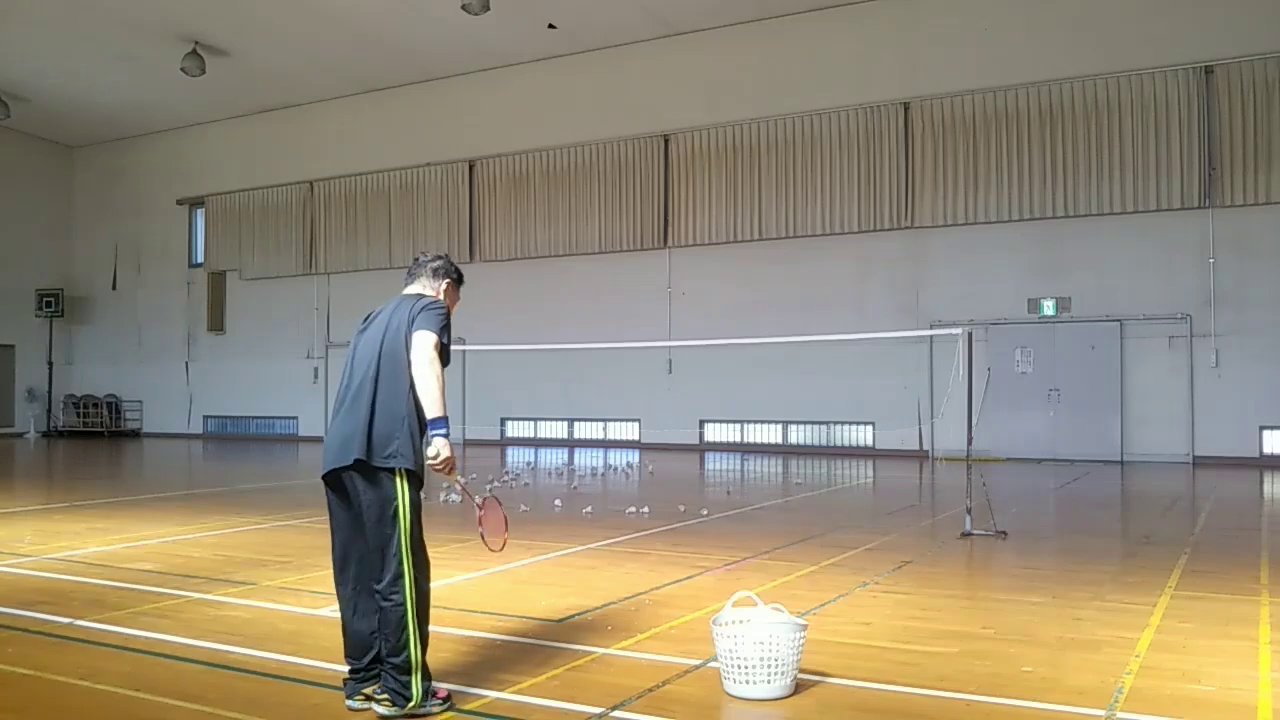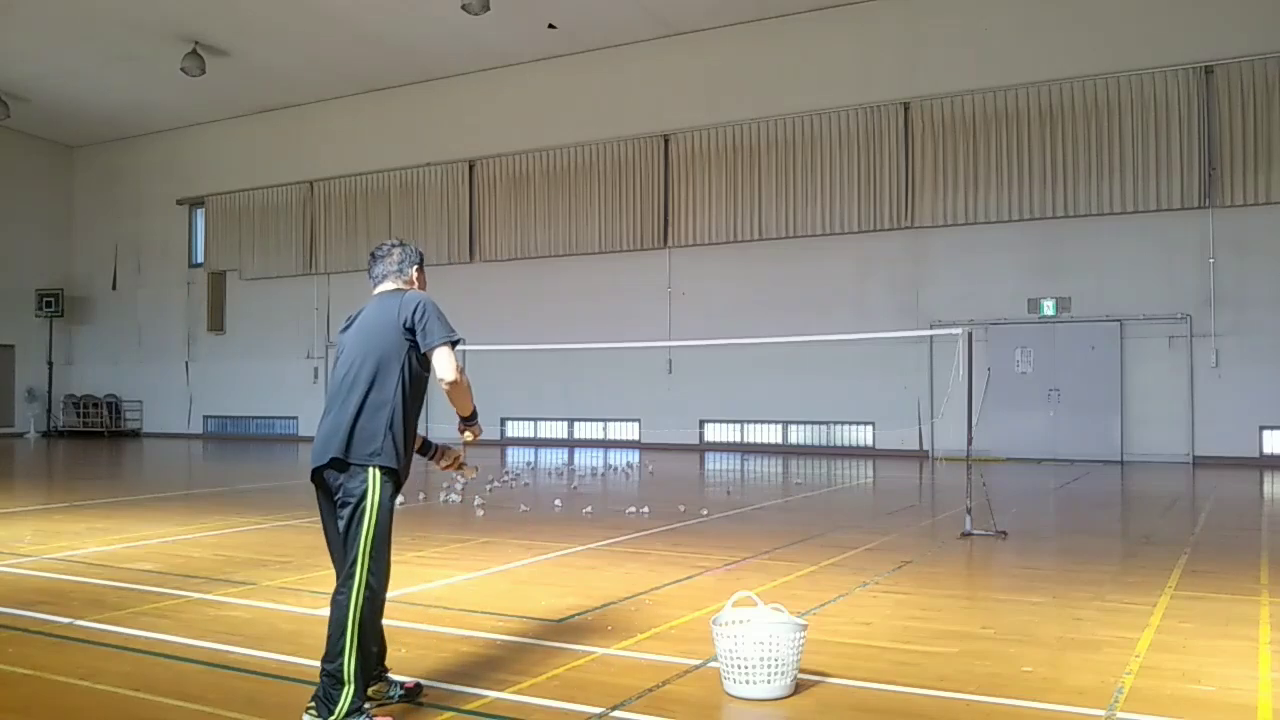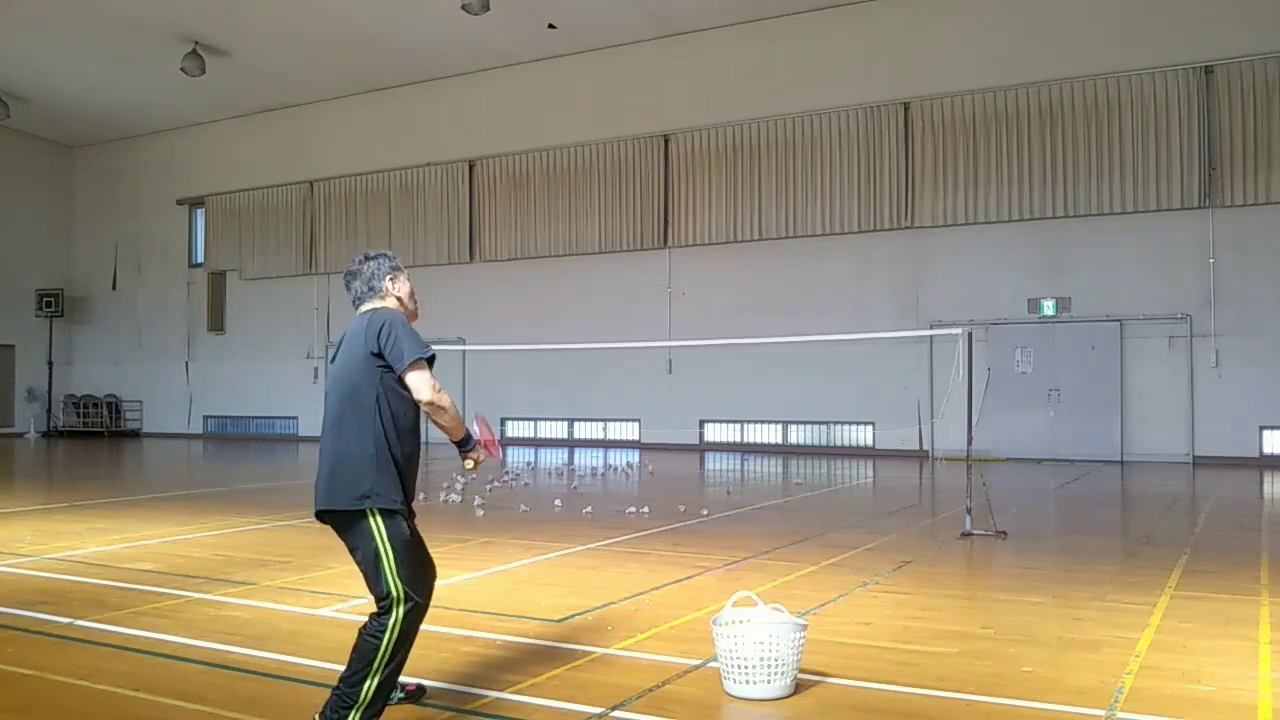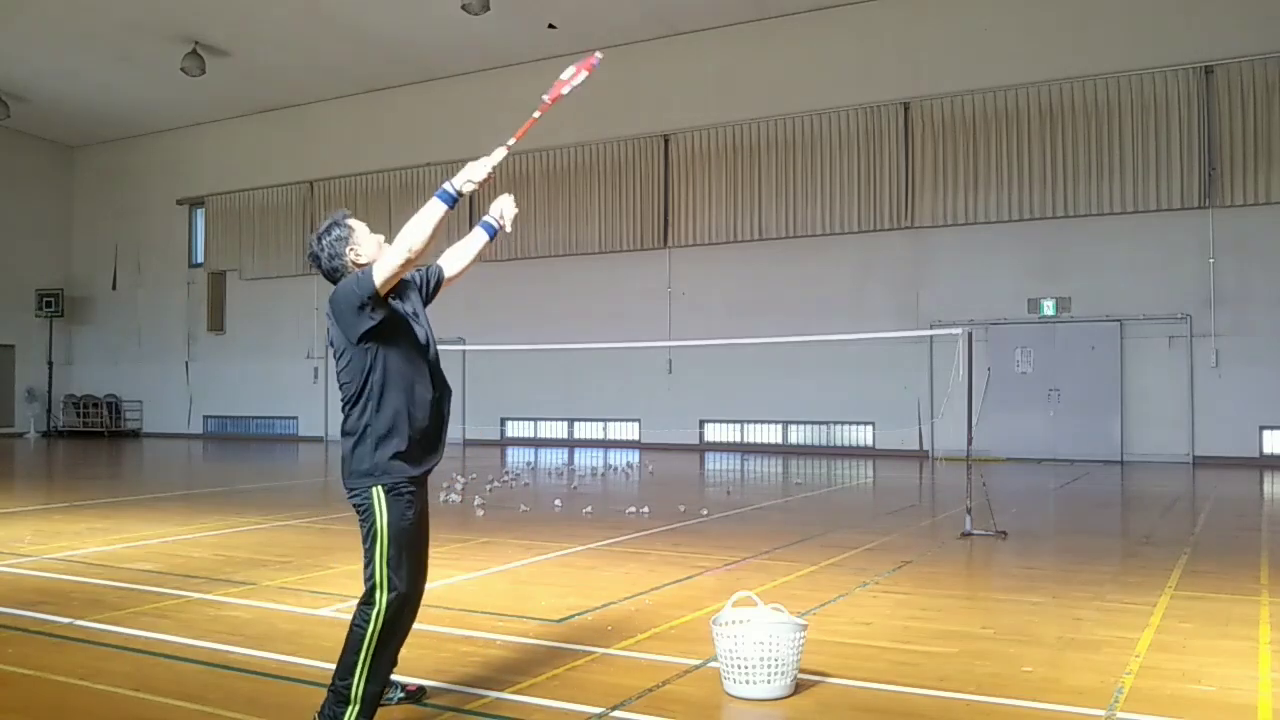
dt=0.5s
person 1, frame 1
left shoulder: (377, 317)
right shoulder: (429, 308)
right elbow: (424, 358)
right wrist: (439, 429)
left hip: (342, 453)
right hip: (383, 455)
left knee: (357, 572)
right knee: (401, 573)
left ankle: (364, 680)
person 1, frame 2
left shoulder: (357, 321)
right shoulder: (416, 304)
right elbow: (449, 374)
left wrist: (429, 448)
right wrist: (469, 422)
left hip: (333, 459)
right hip: (363, 462)
left knee: (361, 576)
right knee: (361, 579)
left ankle: (370, 679)
person 1, frame 3
left shoulder: (358, 335)
right shoulder: (387, 323)
right elbow: (428, 395)
left wrist: (404, 499)
right wrist: (466, 442)
left hip: (359, 489)
right hip: (363, 494)
left knee: (416, 580)
right knee: (402, 601)
person 1, frame 4
left shoulder: (401, 292)
right shoulder: (354, 295)
left elbow: (445, 265)
right elbow: (402, 256)
left wrist: (491, 225)
right wrist: (452, 190)
left hip: (408, 469)
right hip: (381, 472)
left knee: (407, 585)
right knee: (389, 591)
